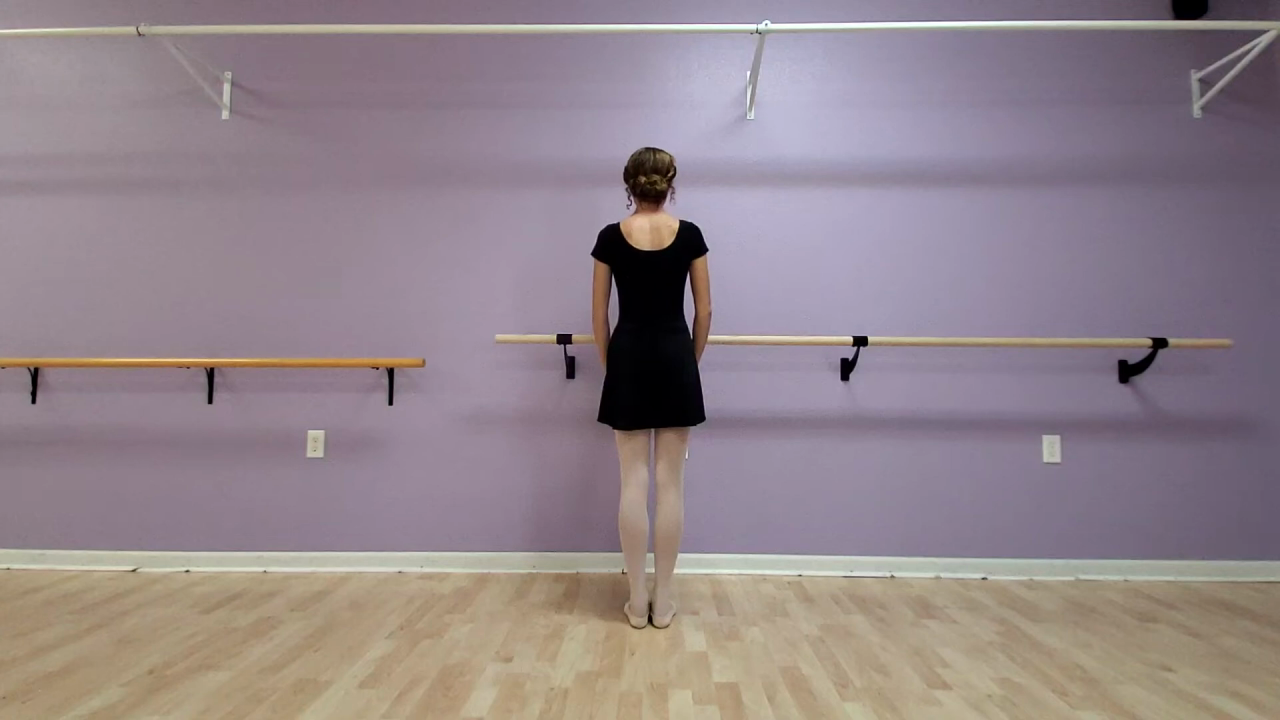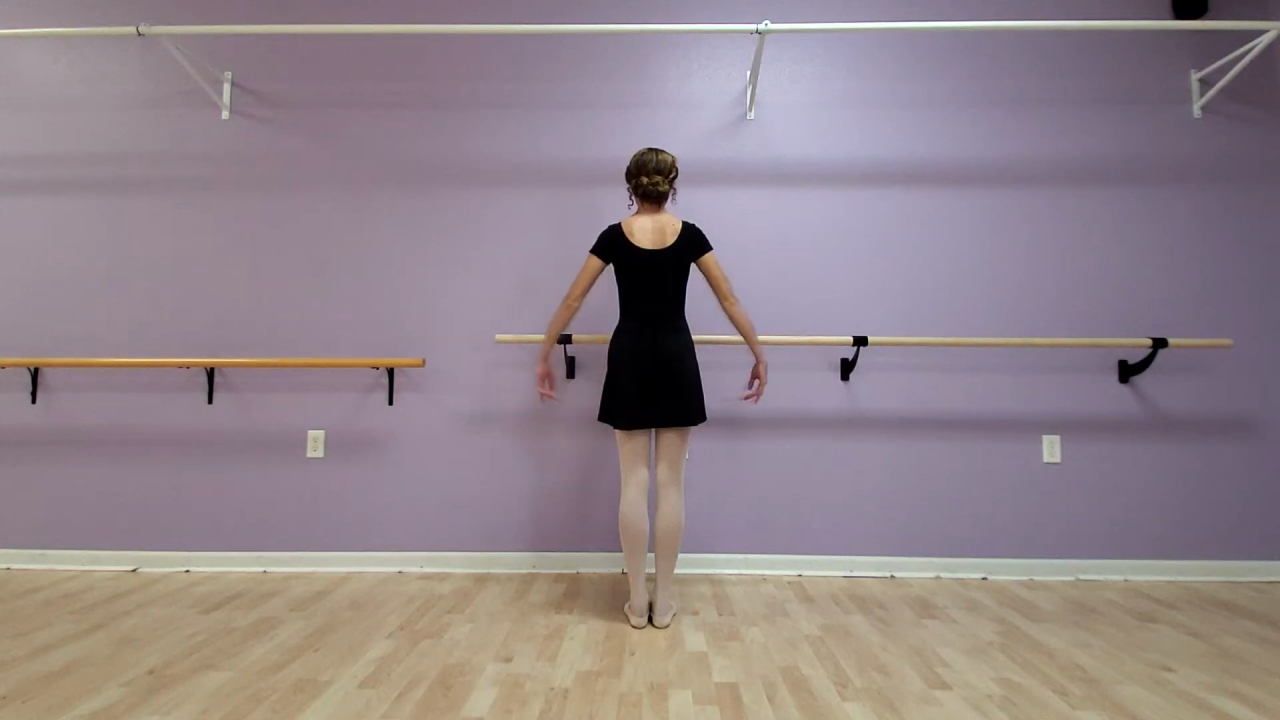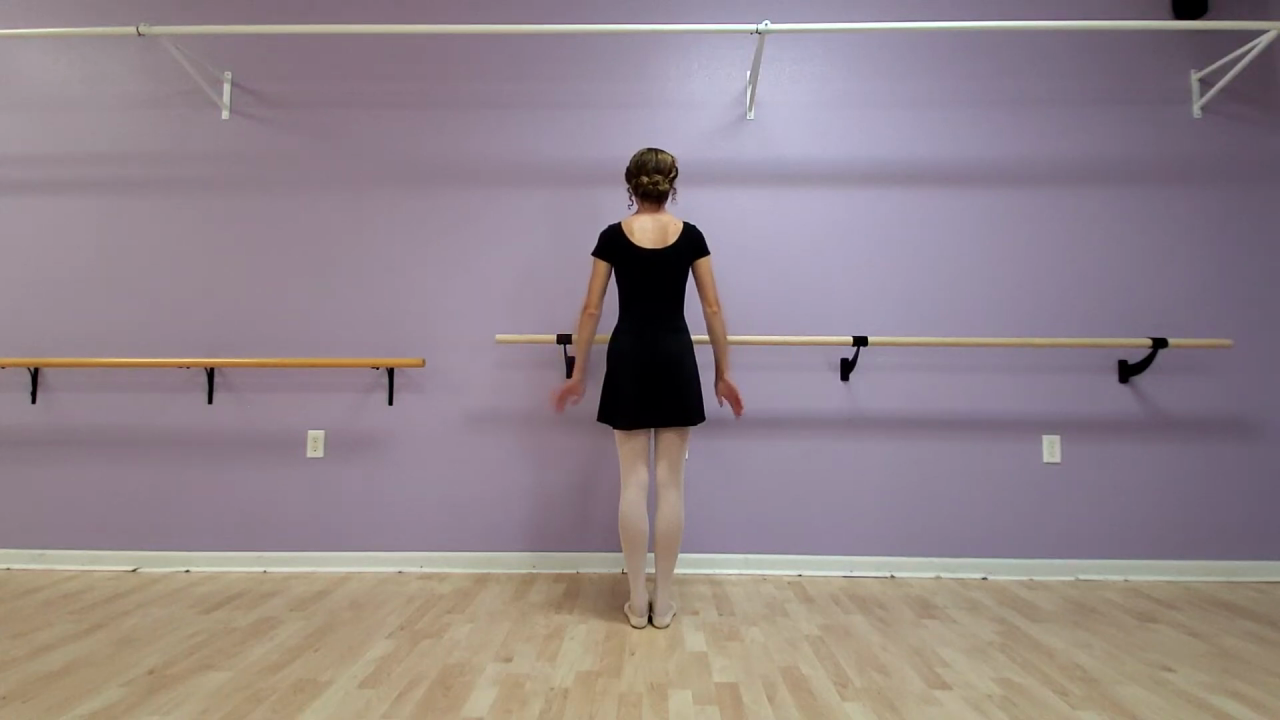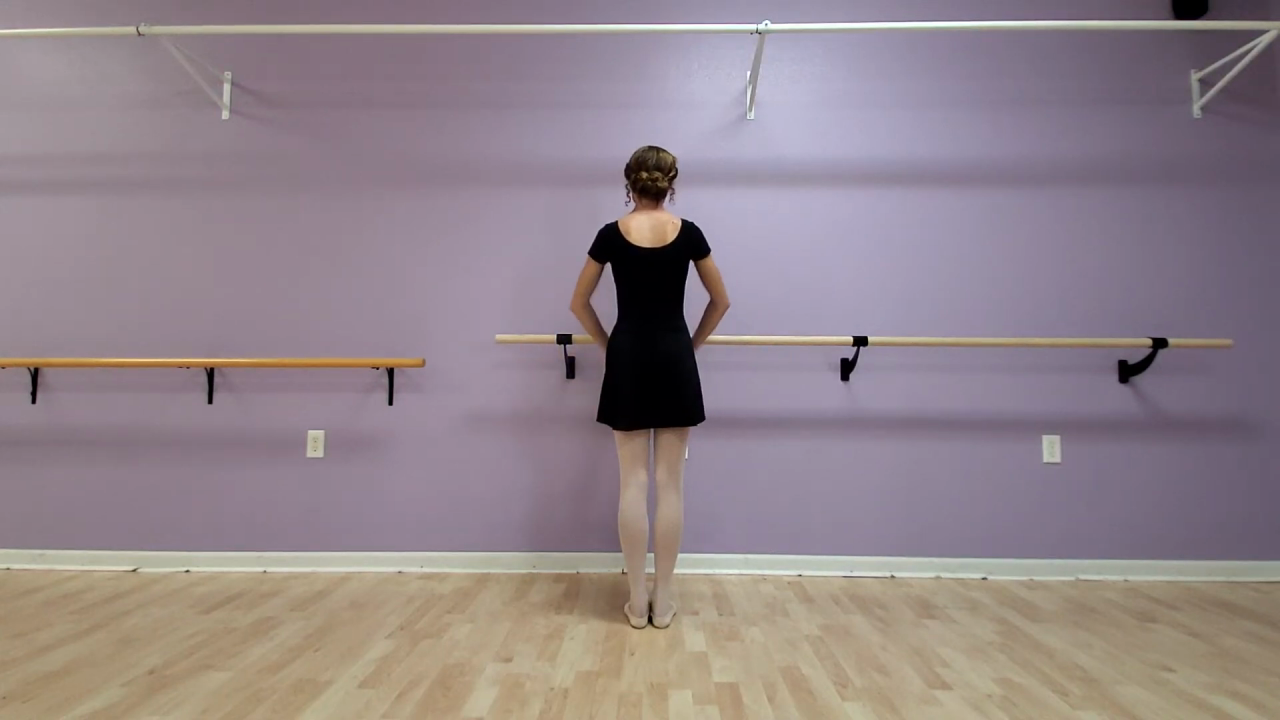
dt=1s
person 1, frame 1
left shoulder: (611, 237)
right shoulder: (689, 235)
left elbow: (599, 314)
right elbow: (704, 311)
left wrist: (610, 366)
left hip: (629, 359)
right hip: (674, 358)
left knee: (633, 482)
right knee: (669, 483)
left ankle: (637, 600)
right ankle: (662, 600)
person 1, frame 2
left shoulder: (614, 236)
right shoulder: (689, 235)
left elbow: (572, 300)
right elbow: (729, 300)
left wrist: (544, 356)
right wrist: (759, 355)
left hip: (630, 360)
right hip: (676, 359)
left knee: (634, 482)
right knee: (670, 483)
left ankle: (638, 601)
right ankle: (663, 601)
person 1, frame 3
left shoulder: (613, 237)
right shoulder: (691, 236)
left elbow: (592, 311)
right elbow: (713, 309)
left wrist: (578, 373)
right wrist: (722, 372)
left hip: (629, 359)
right hip: (675, 359)
left knee: (633, 482)
right knee: (670, 483)
left ankle: (638, 601)
right ankle: (663, 601)
person 1, frame 4
left shoulder: (611, 235)
right shoulder: (688, 234)
left elbow: (579, 304)
right elbow: (720, 302)
left hip: (628, 359)
right hip: (674, 359)
left knee: (633, 483)
right knee: (669, 484)
left ankle: (638, 600)
right ankle: (662, 600)
